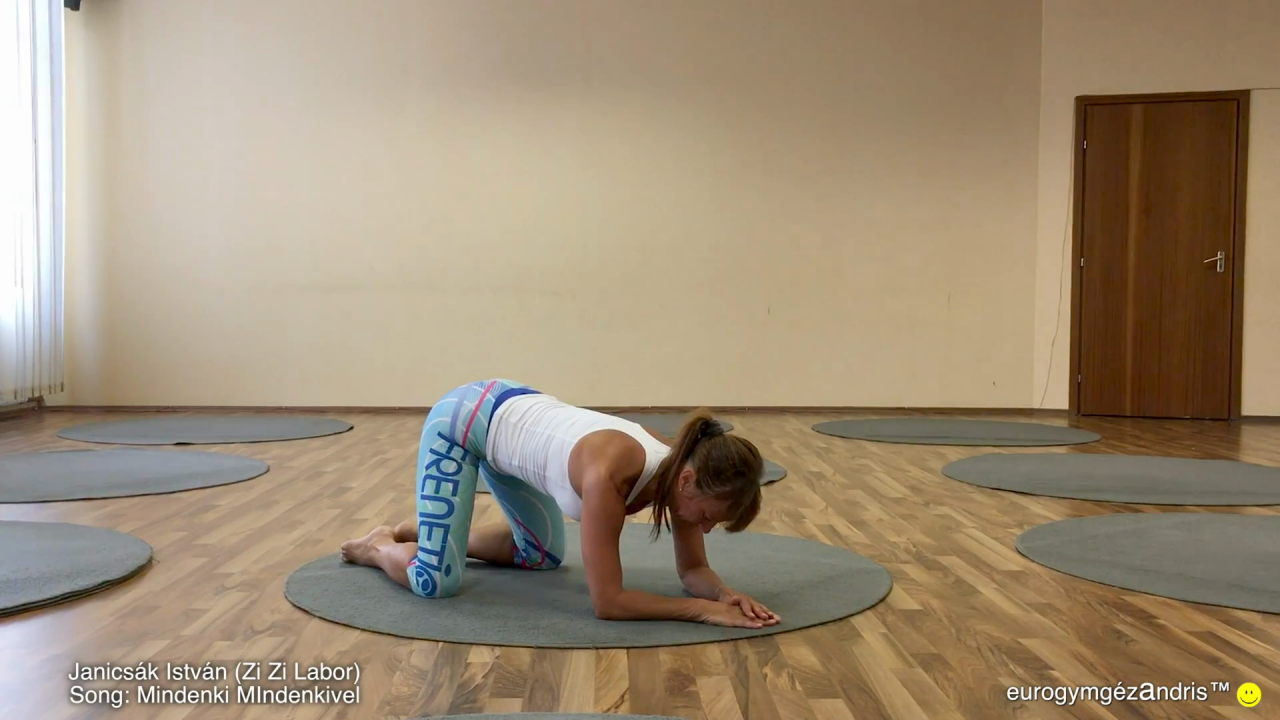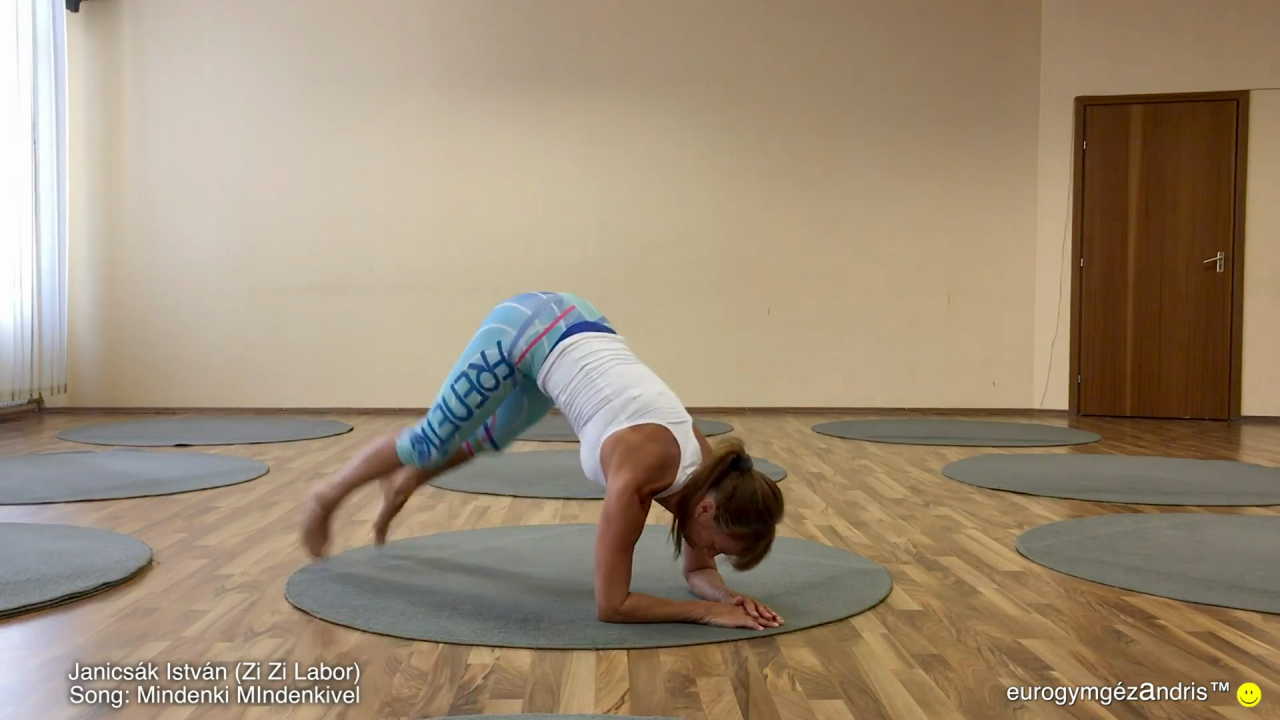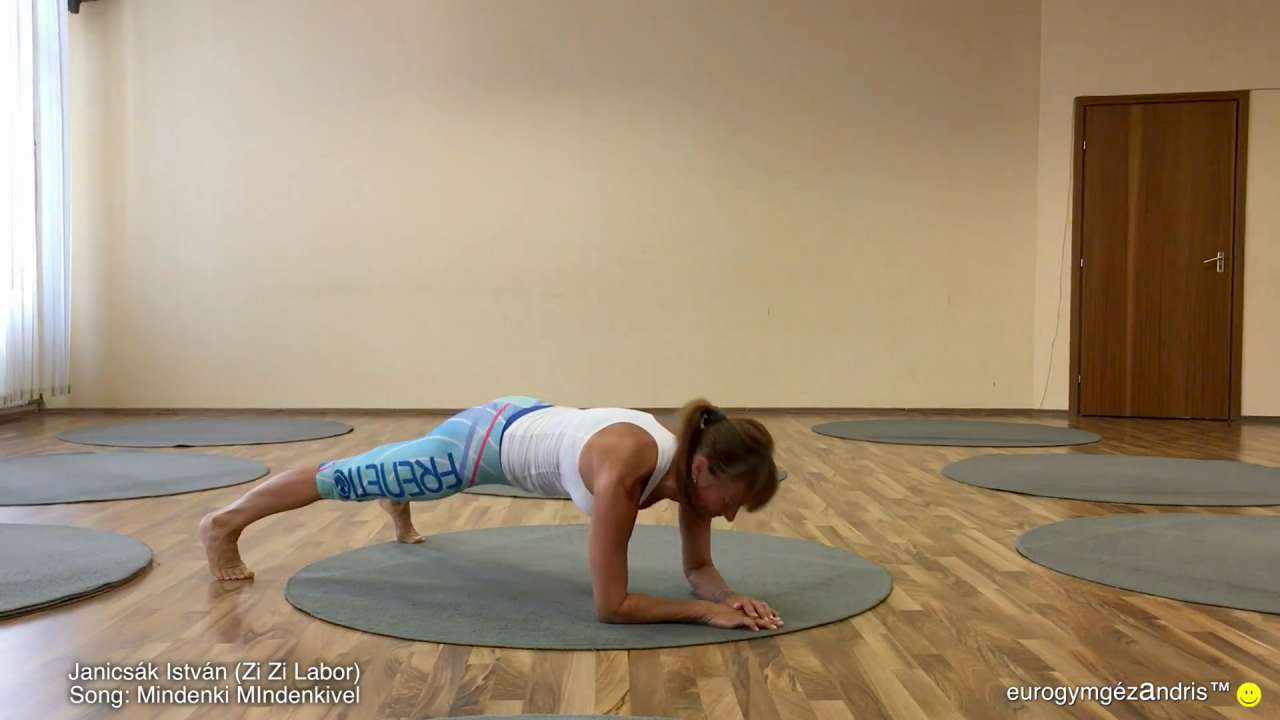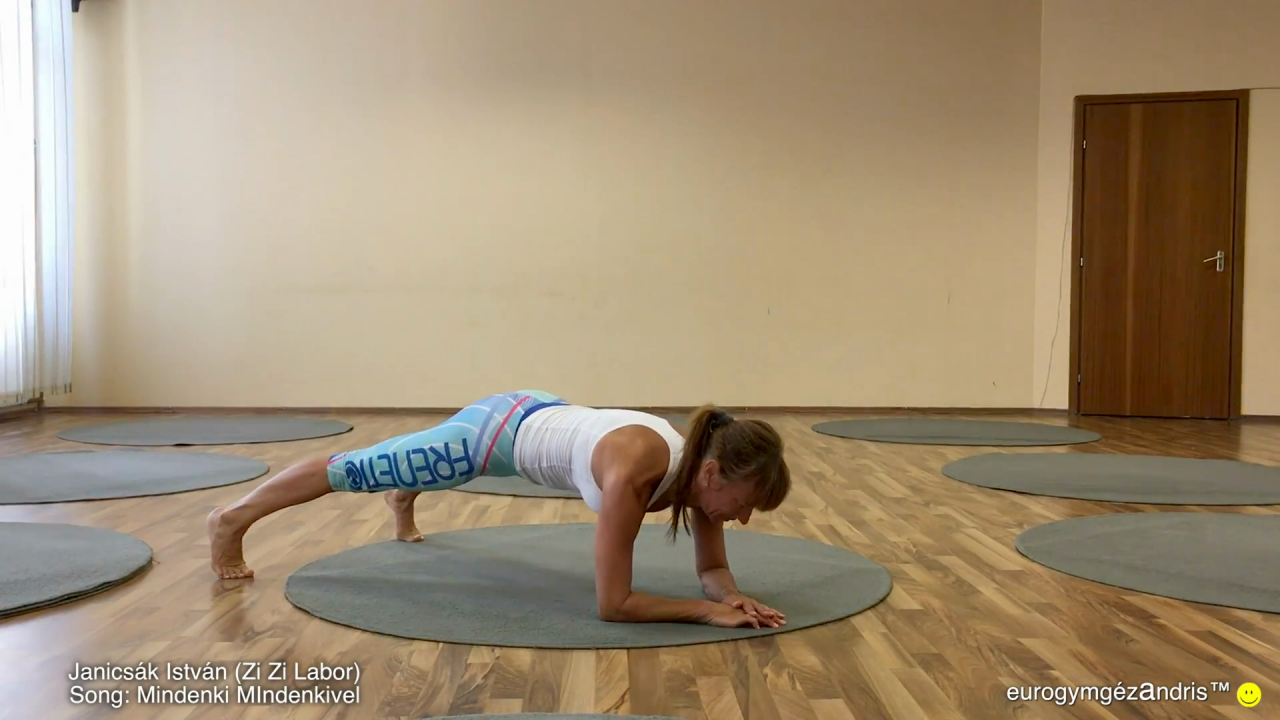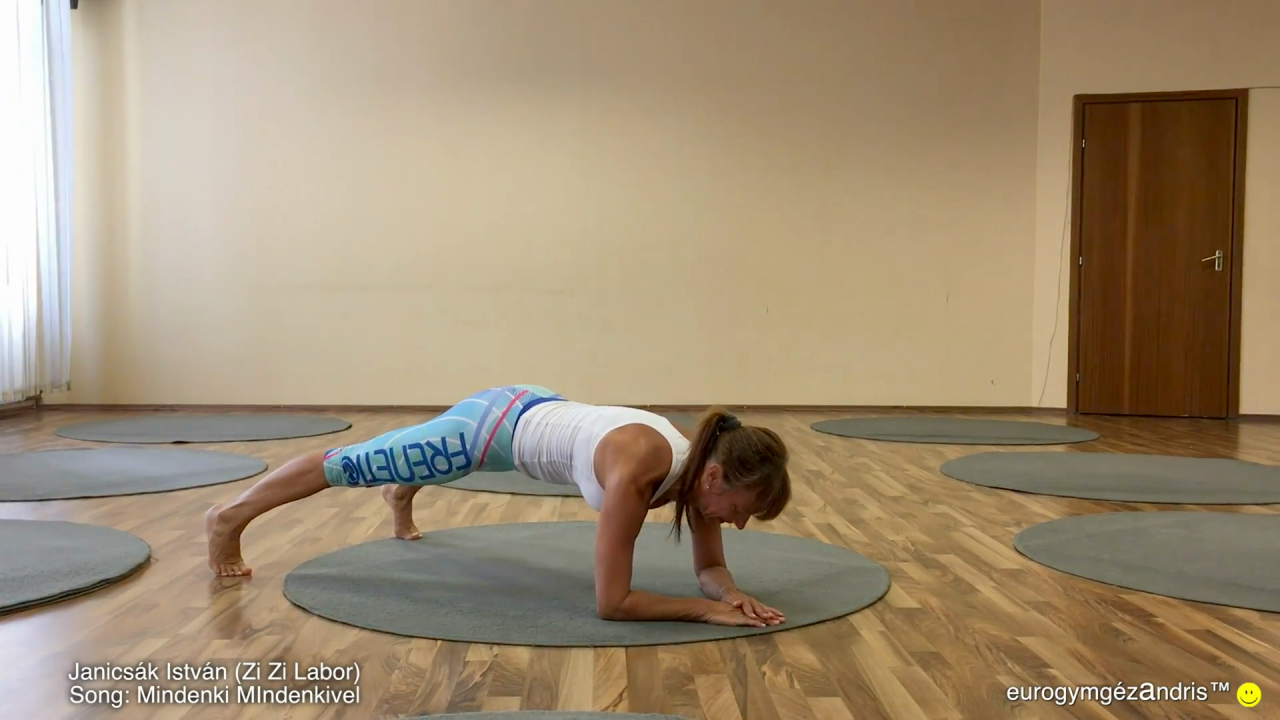
dt=0.5s
person 1, frame 1
left shoulder: (681, 466)
right shoulder: (609, 474)
left elbow: (692, 569)
right elbow: (608, 601)
left wrist: (725, 593)
right wrist: (705, 610)
left hip: (510, 415)
right hip: (463, 419)
left knee: (543, 556)
right knee: (436, 583)
left ankle: (422, 532)
right ankle: (376, 548)
person 1, frame 2
left shoulder: (710, 476)
right shoulder: (641, 474)
left elbow: (697, 570)
right elbow: (611, 606)
left wrist: (728, 594)
right wrist: (711, 611)
left hip: (574, 327)
right hip: (524, 329)
left knee: (487, 437)
right knee: (430, 440)
left ankle: (404, 484)
right ankle: (328, 497)
person 1, frame 3
left shoulder: (691, 463)
right shoulder: (622, 470)
left elbow: (698, 569)
right elbow: (611, 606)
left wrist: (729, 596)
right wrist: (708, 612)
left hip: (526, 424)
right hip: (488, 439)
right knee: (350, 476)
left ankle: (399, 507)
right ankle: (225, 521)
person 1, frame 4
left shoulder: (700, 464)
right shoulder: (633, 469)
left elbow: (712, 568)
right elbow: (612, 603)
left wrist: (734, 595)
right wrist: (708, 612)
left hip: (540, 418)
right hip: (503, 430)
right knee: (360, 469)
left ankle: (402, 502)
right ankle: (231, 519)
person 1, frame 5
left shoulder: (702, 462)
right shoulder: (637, 469)
left elbow: (709, 566)
right elbow: (612, 601)
left wrist: (732, 593)
right wrist: (709, 610)
left hip: (535, 412)
right hip: (498, 423)
right knee: (357, 463)
left ankle: (400, 497)
right ankle: (229, 517)
